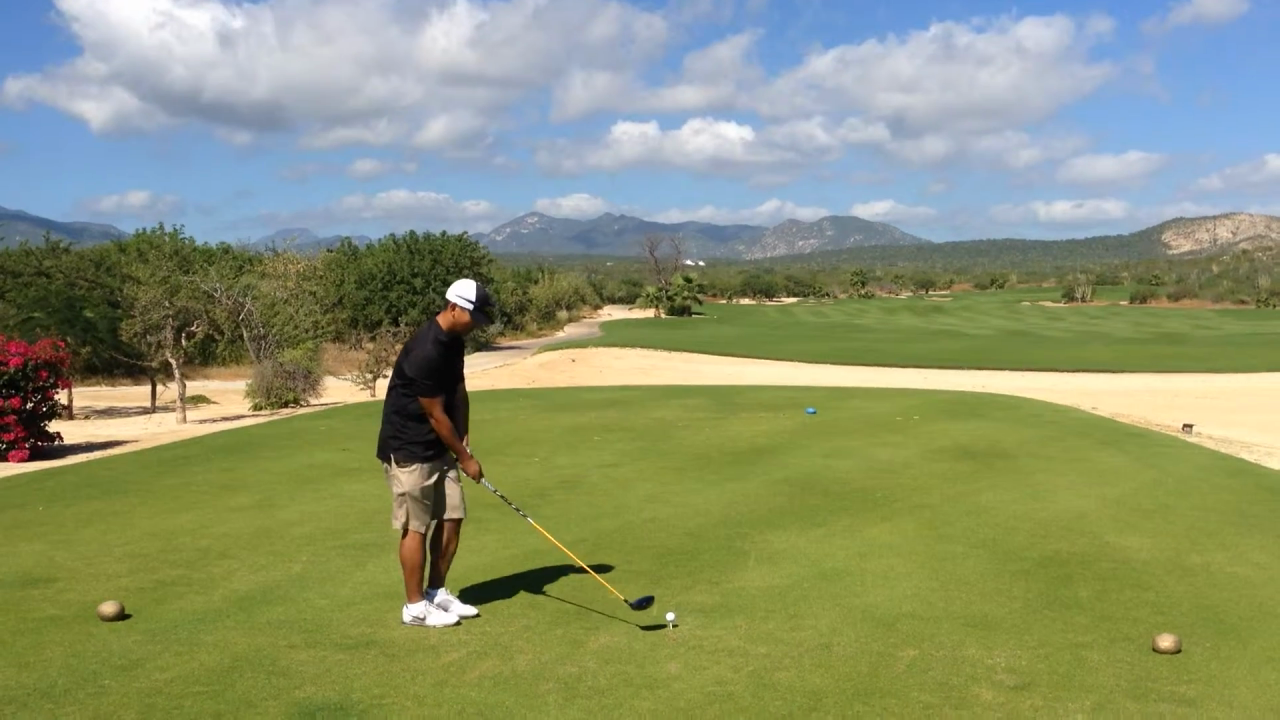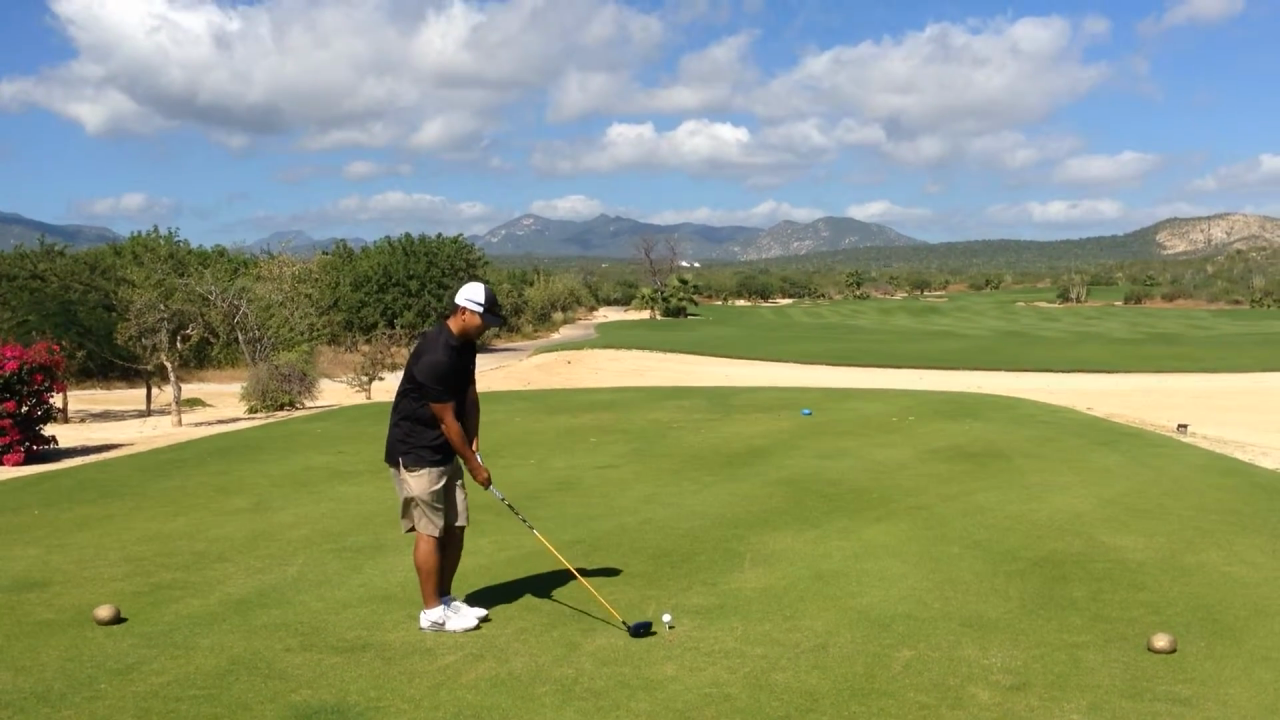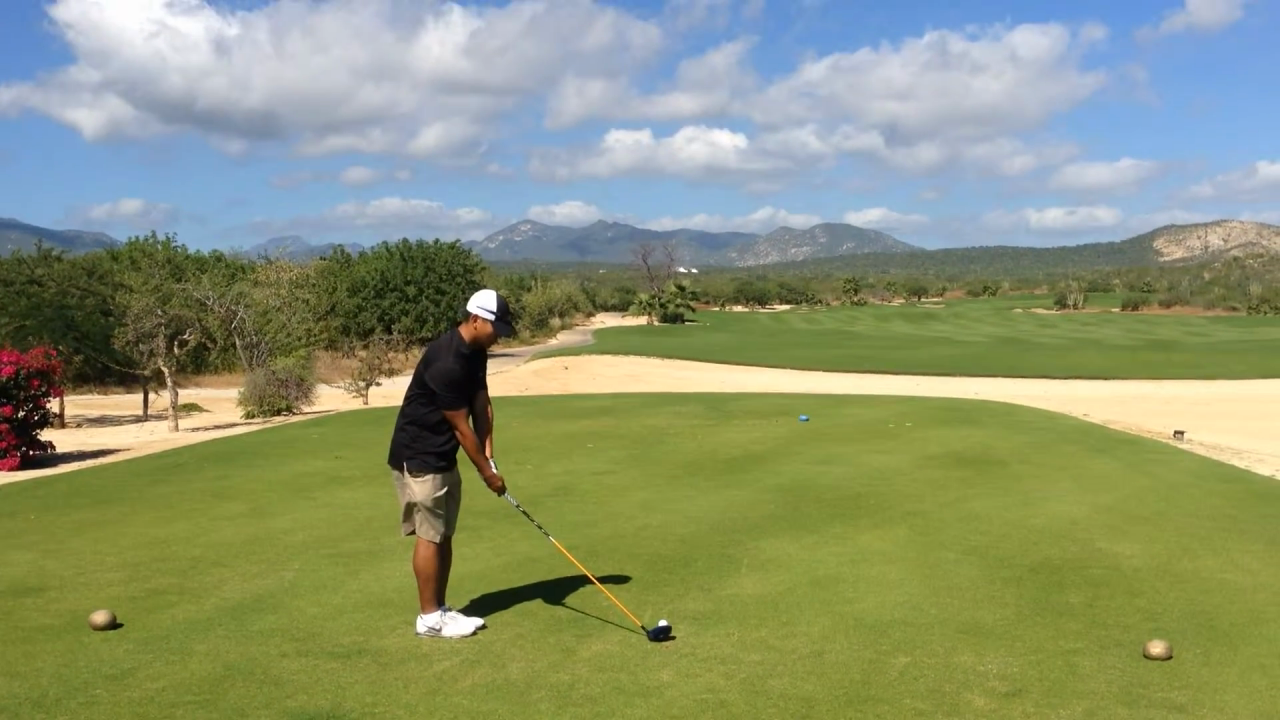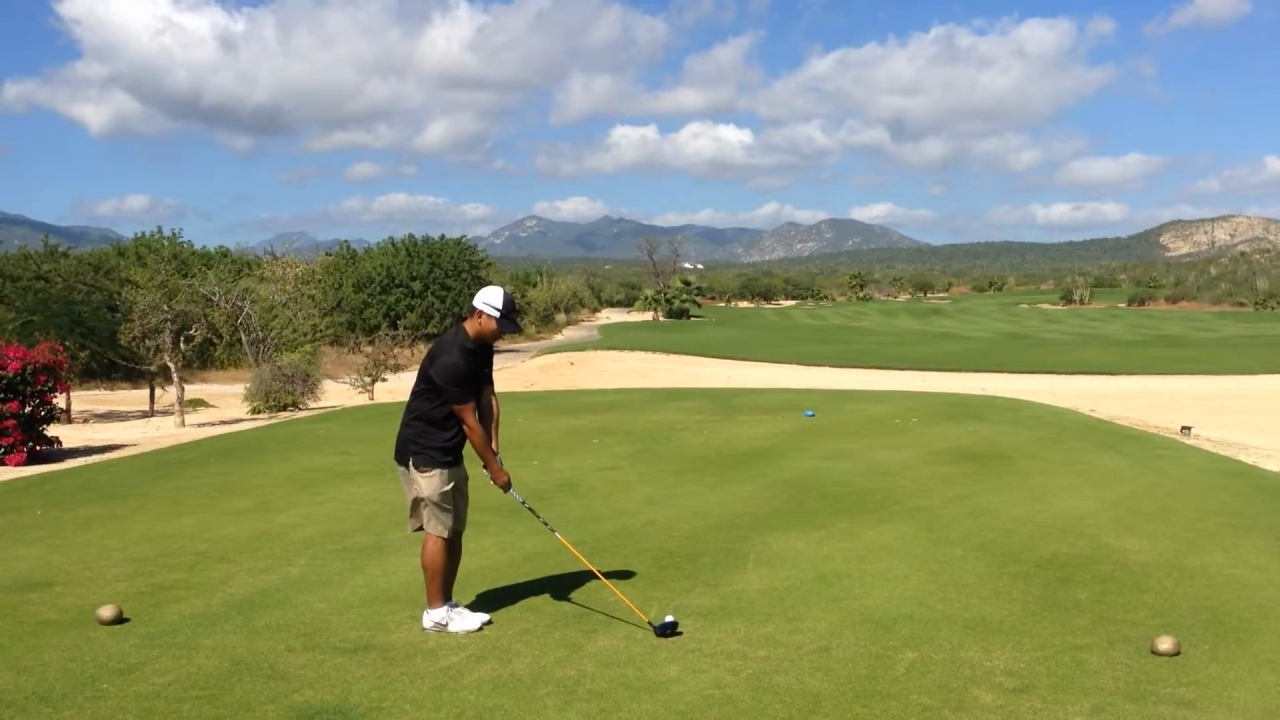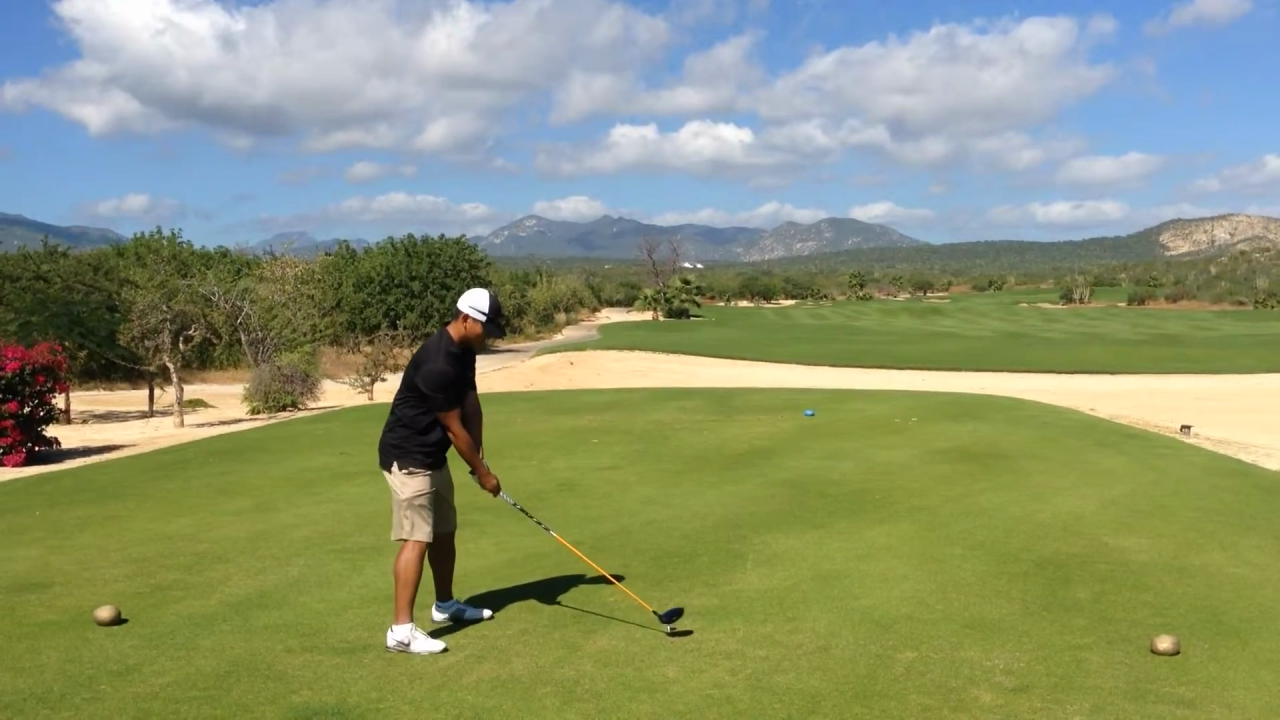
dt=1s
person 1, frame 1
left shoulder: (453, 341)
right shoulder: (425, 351)
left elbow: (459, 395)
right elbow: (436, 415)
left wrist: (465, 447)
right wrist: (466, 458)
left hip: (435, 448)
right hip: (407, 449)
left knee: (451, 518)
right knee: (416, 526)
left ankle: (436, 592)
right ankle: (415, 607)
person 1, frame 2
left shoulder: (465, 346)
right shoulder: (435, 356)
left elbow: (470, 399)
right elbow: (447, 420)
left wrist: (474, 451)
right wrist: (473, 465)
left hip: (444, 452)
right hip: (416, 453)
left knee: (455, 527)
right knee: (430, 531)
left ankle: (445, 599)
right ankle: (432, 612)
person 1, frame 3
left shoulder: (475, 351)
right shoulder: (446, 362)
left elbow: (481, 404)
right elbow: (461, 426)
left wrist: (489, 458)
right wrist: (486, 473)
left hip: (442, 457)
right hip: (418, 458)
left knee: (444, 535)
right knee: (429, 535)
left ankle: (440, 609)
right ankle: (429, 617)
person 1, frame 4
left shoulder: (482, 347)
right shoulder: (451, 357)
left elbow: (488, 399)
right elbow: (469, 421)
left wrist: (494, 452)
right wrist: (494, 467)
left hip: (448, 453)
right hip: (424, 453)
left knee: (454, 530)
right knee: (438, 532)
left ankle: (447, 604)
right ankle: (435, 613)
person 1, frame 5
left shoulder: (464, 351)
right shoulder: (436, 363)
left elbow: (471, 405)
right elbow: (454, 428)
left wrist: (480, 457)
right wrist: (481, 472)
left hip: (431, 456)
right hip: (407, 458)
left knee: (444, 533)
right knee: (416, 539)
left ankle: (445, 605)
right ankle: (401, 629)
